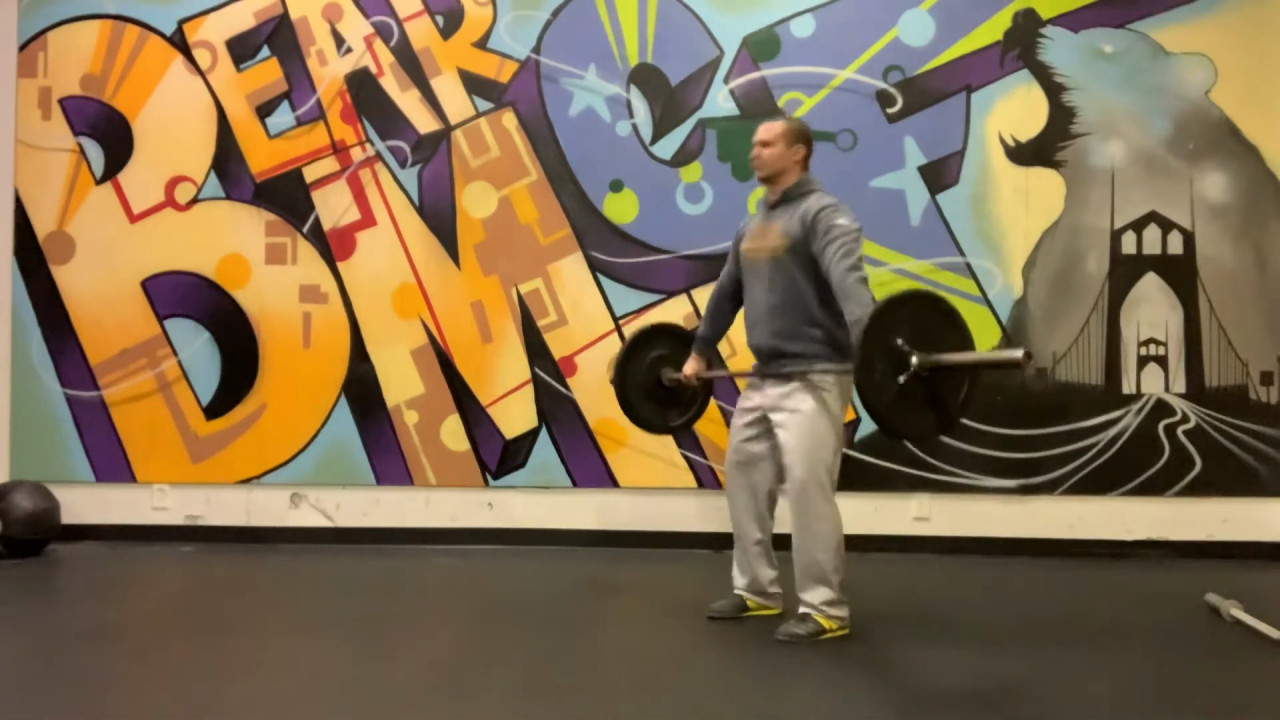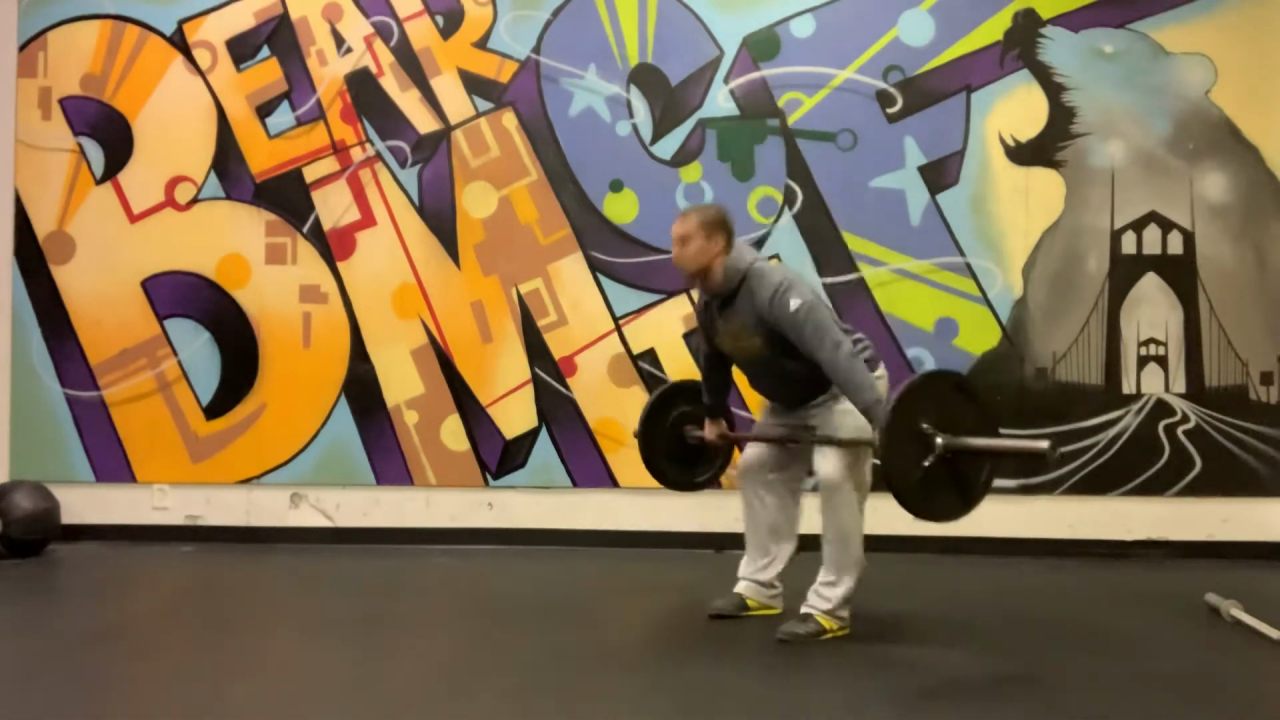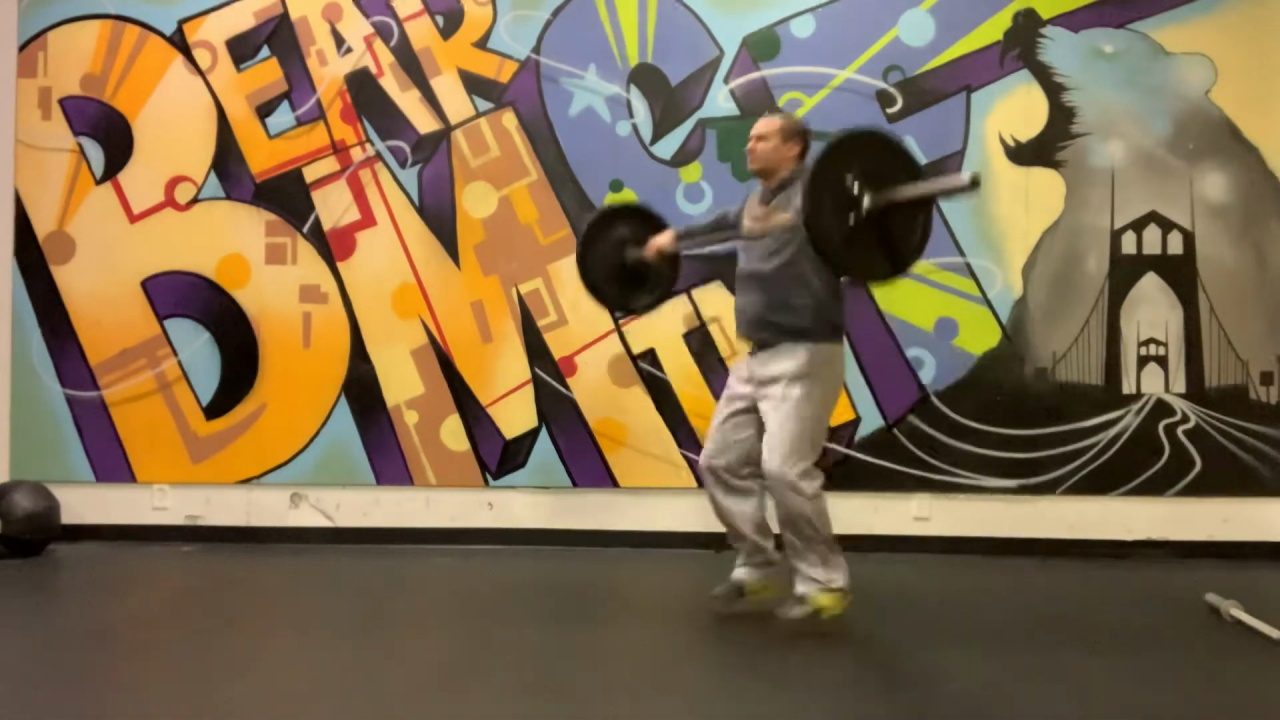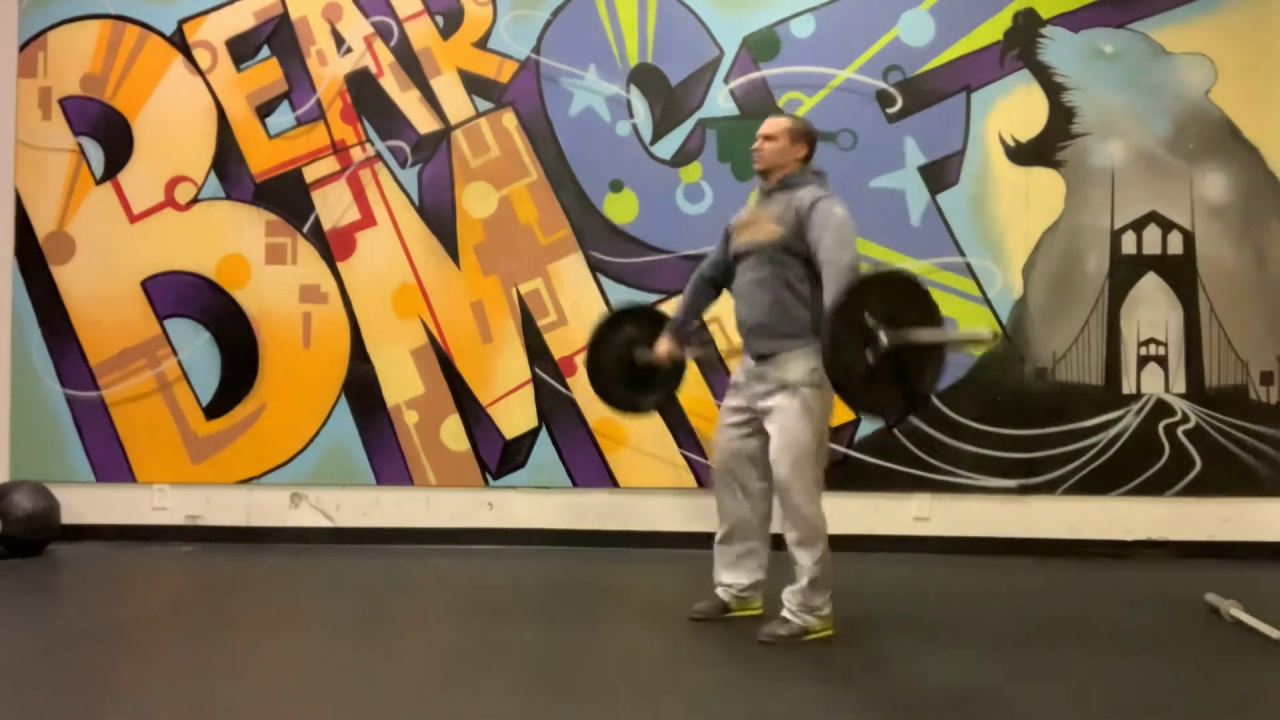
dt=0.4s
person 1, frame 1
left shoulder: (821, 212)
right shoulder: (754, 222)
left elbow: (849, 279)
right elbow: (726, 294)
right wrist: (699, 352)
left hip: (816, 378)
right hip: (763, 378)
left knee: (807, 482)
right knee: (744, 476)
left ankle: (826, 609)
right ankle: (757, 590)
person 1, frame 2
left shoulder: (774, 290)
right shoulder: (709, 301)
left elbow: (836, 356)
right elbow: (716, 363)
left wrist: (886, 427)
right wrist: (715, 417)
left hip: (842, 393)
right hip: (793, 400)
left knee: (837, 482)
right knee: (760, 476)
left ankle: (827, 610)
right ankle: (755, 589)
person 1, frame 3
right shoulder: (753, 203)
right elbow: (722, 223)
right wrist: (676, 236)
left hip: (807, 355)
right hip: (755, 359)
left knee: (784, 467)
right knee: (720, 462)
left ankle: (824, 583)
right ankle: (759, 571)
person 1, frame 4
left shoulder: (817, 205)
right shoulder: (748, 212)
left elbow: (840, 262)
right elbow: (710, 275)
right wrist: (674, 334)
left hip: (800, 368)
right hip: (753, 368)
left knee: (794, 484)
right knee: (736, 479)
left ankle: (810, 611)
right ankle: (738, 588)
